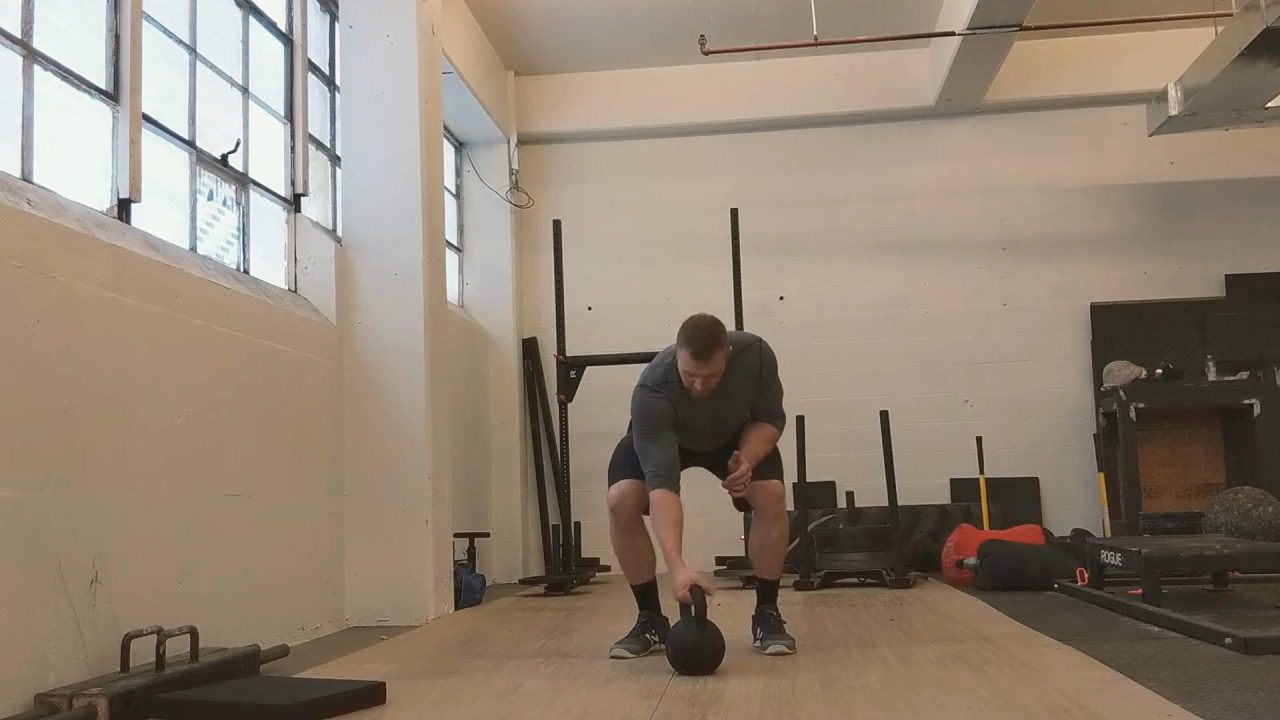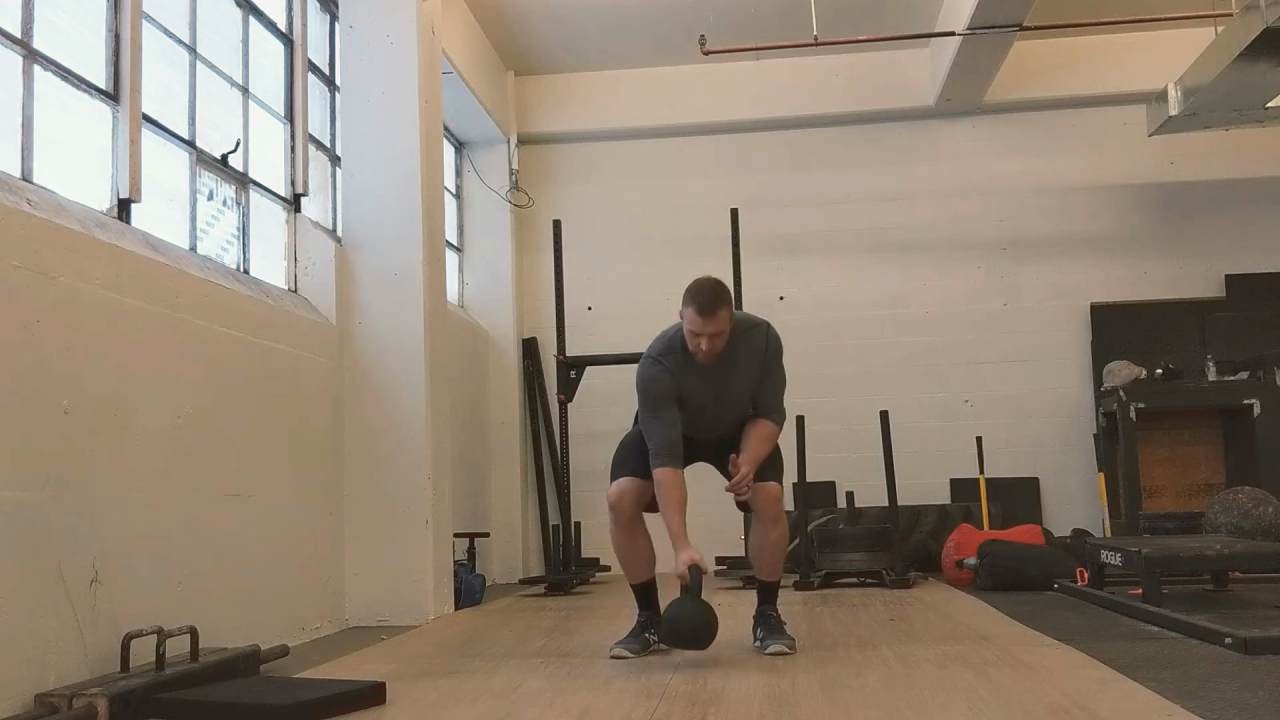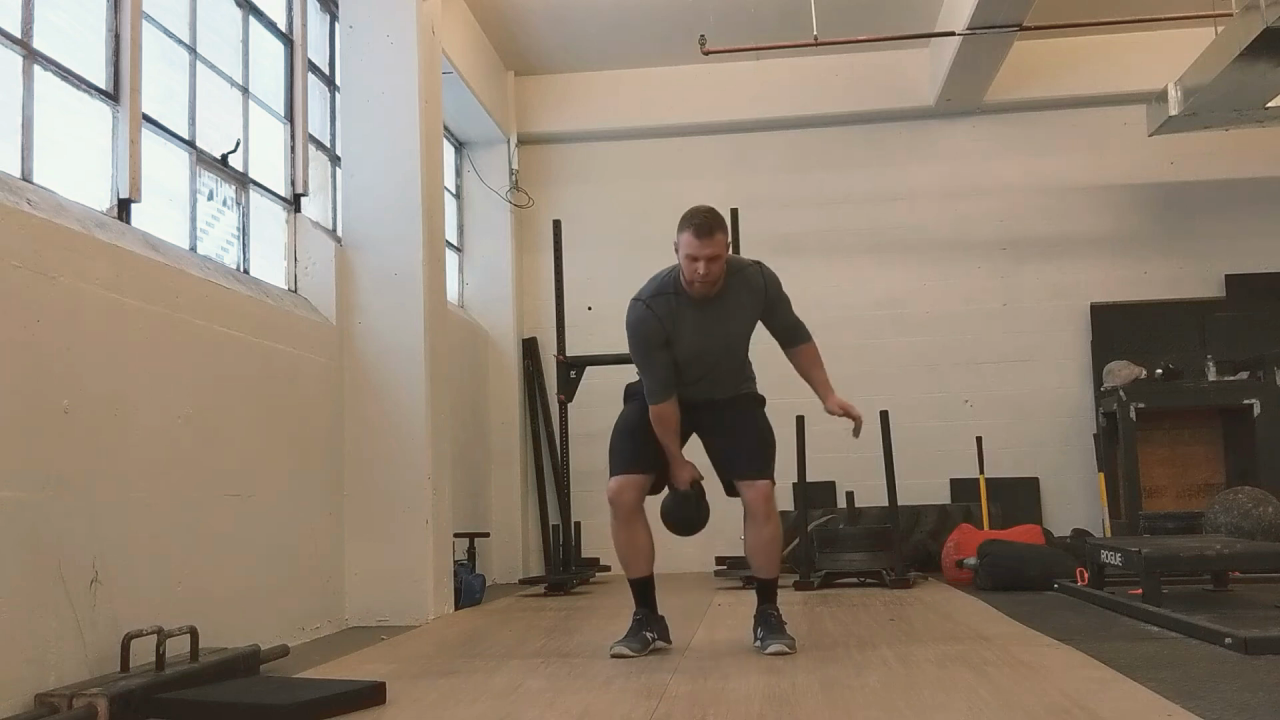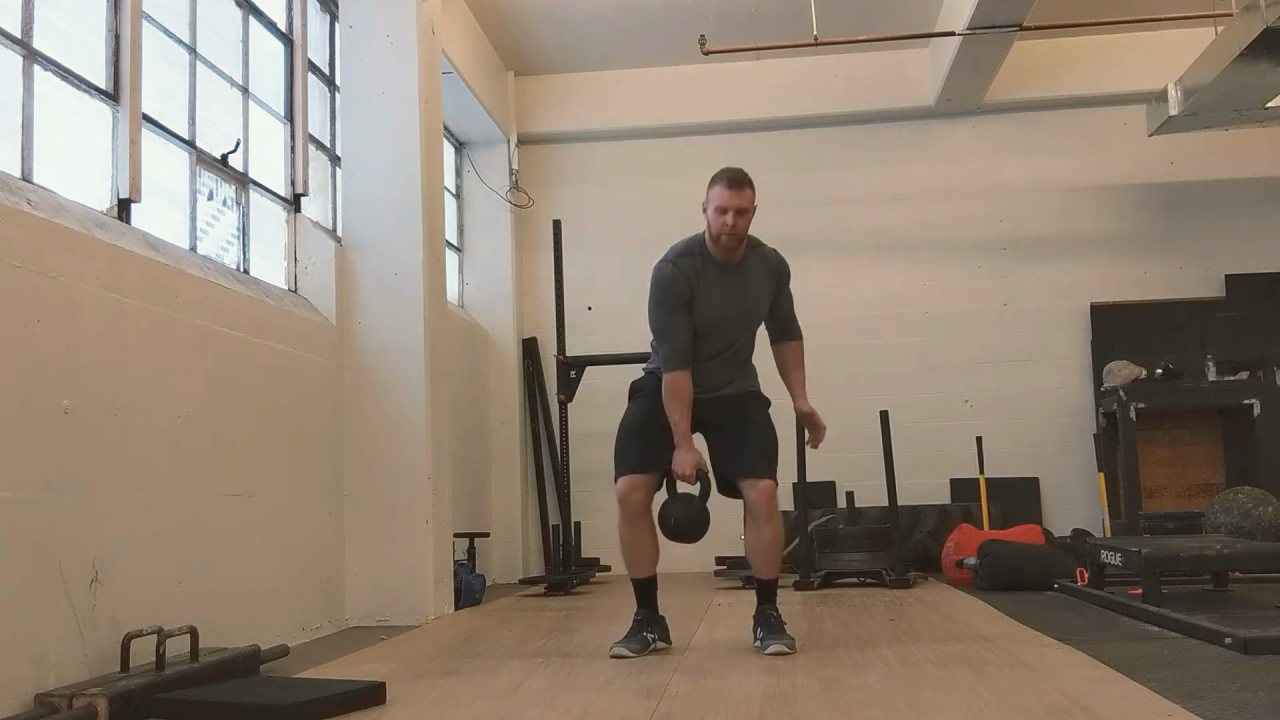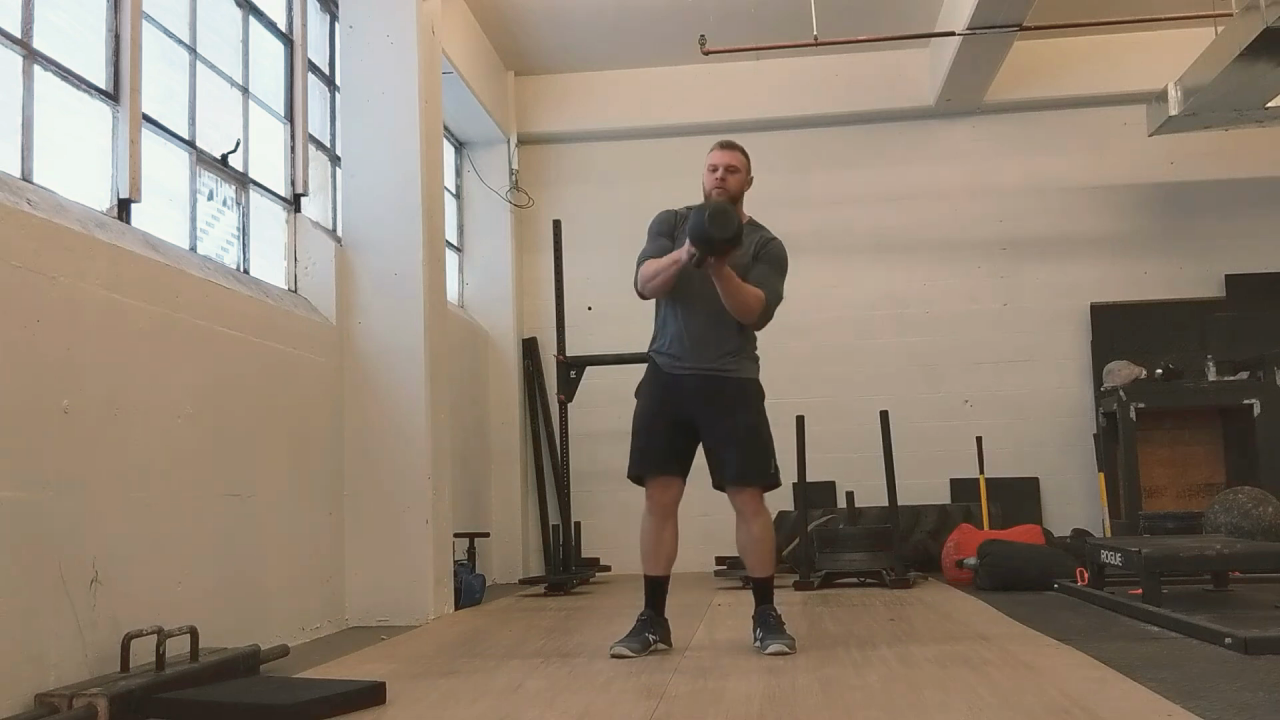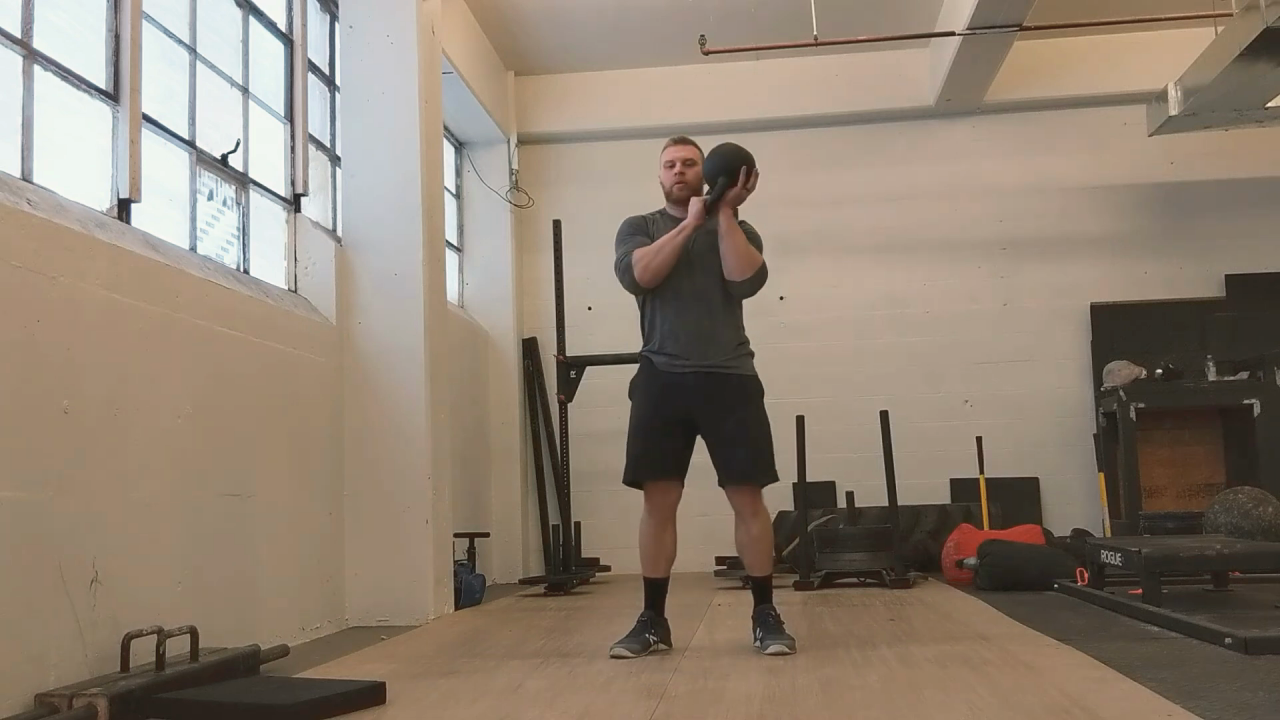
dt=0.4s
person 1, frame 1
left shoulder: (756, 355)
right shoulder: (652, 391)
left elbow: (771, 419)
right elbow: (662, 484)
left wrist: (747, 459)
right wrist: (677, 567)
left hip: (735, 434)
right hip: (664, 439)
left knee: (770, 494)
right knee: (621, 501)
left ankle: (767, 615)
right ankle: (650, 620)
person 1, frame 2
left shoulder: (762, 339)
right shoulder: (657, 364)
left elbow: (769, 415)
right elbow: (665, 458)
left wrist: (746, 464)
right wrist: (681, 545)
left hip: (737, 429)
right hip: (667, 431)
left knee: (767, 497)
right knee: (621, 499)
left ankle: (768, 617)
right ankle: (649, 620)
person 1, frame 3
left shoulder: (757, 281)
right shoulder: (647, 308)
left elbow: (794, 338)
right elbow: (660, 394)
left wrist: (826, 395)
right wrist: (676, 462)
left hip: (732, 397)
right hip: (659, 399)
left knee: (759, 495)
right knee: (622, 493)
left ankle: (768, 616)
right ankle: (648, 620)
person 1, frame 4
left shoulder: (771, 266)
right shoulder: (674, 269)
left elbow: (785, 333)
right elbow: (674, 362)
left wrist: (800, 399)
right wrist: (682, 445)
left hip: (736, 393)
right hip: (666, 388)
left knee: (762, 495)
right knee: (630, 492)
left ankle: (767, 617)
right ankle: (648, 620)
person 1, frame 5
left shoulder: (765, 244)
right shoulder: (669, 223)
left elbow: (759, 312)
right elbow: (644, 282)
left wrist: (721, 270)
right wrist: (685, 253)
left hip: (732, 382)
right hip: (667, 377)
left knee: (749, 497)
right knee: (660, 497)
left ankle: (766, 616)
right ankle: (653, 620)
person 1, frame 6
left shoulder: (738, 231)
right shoulder: (638, 227)
left elbow: (747, 281)
right elbow: (636, 275)
left wrist: (726, 213)
right wrist: (689, 222)
left hip: (728, 377)
right hip: (662, 379)
left knee: (747, 497)
right knee: (658, 499)
left ankle: (765, 615)
right ankle: (653, 620)
